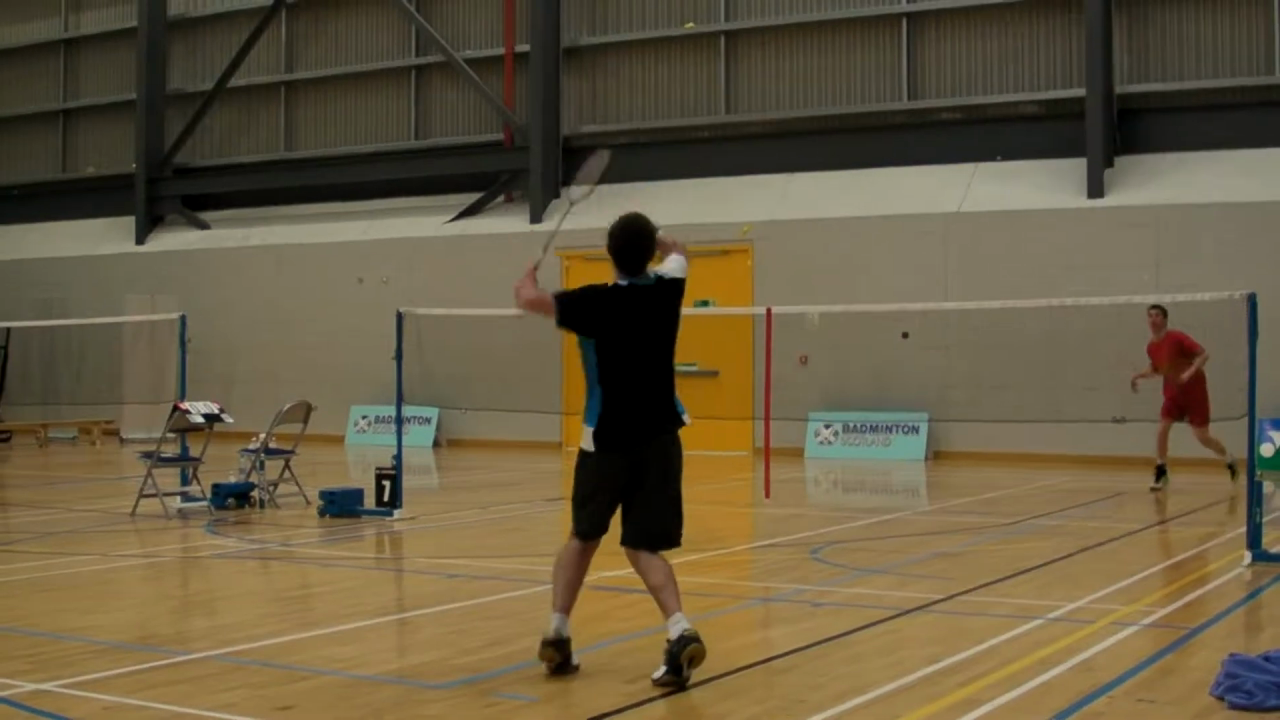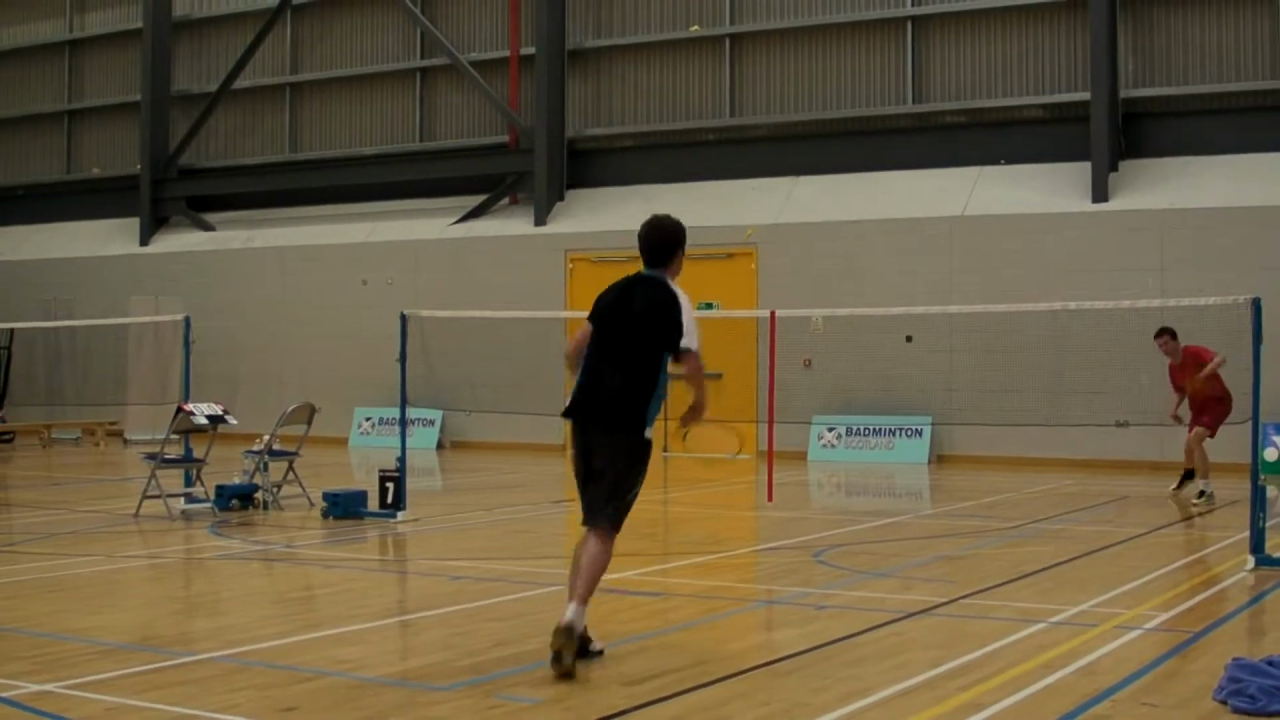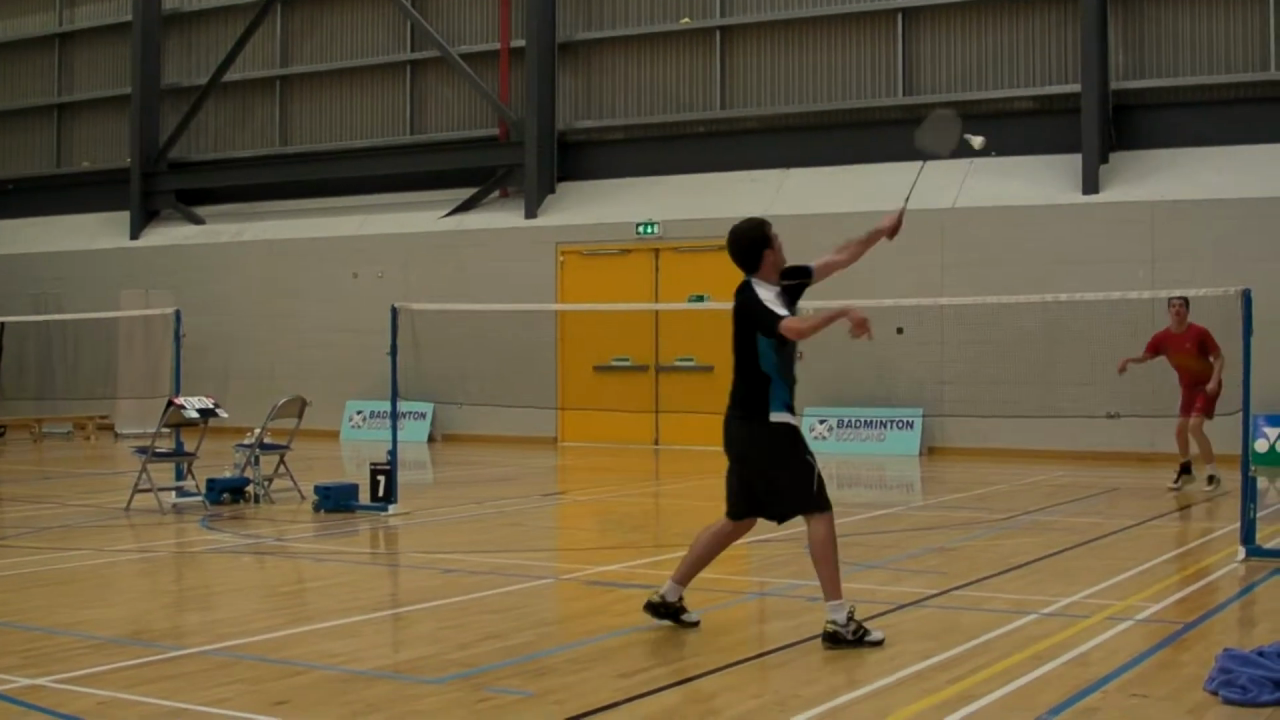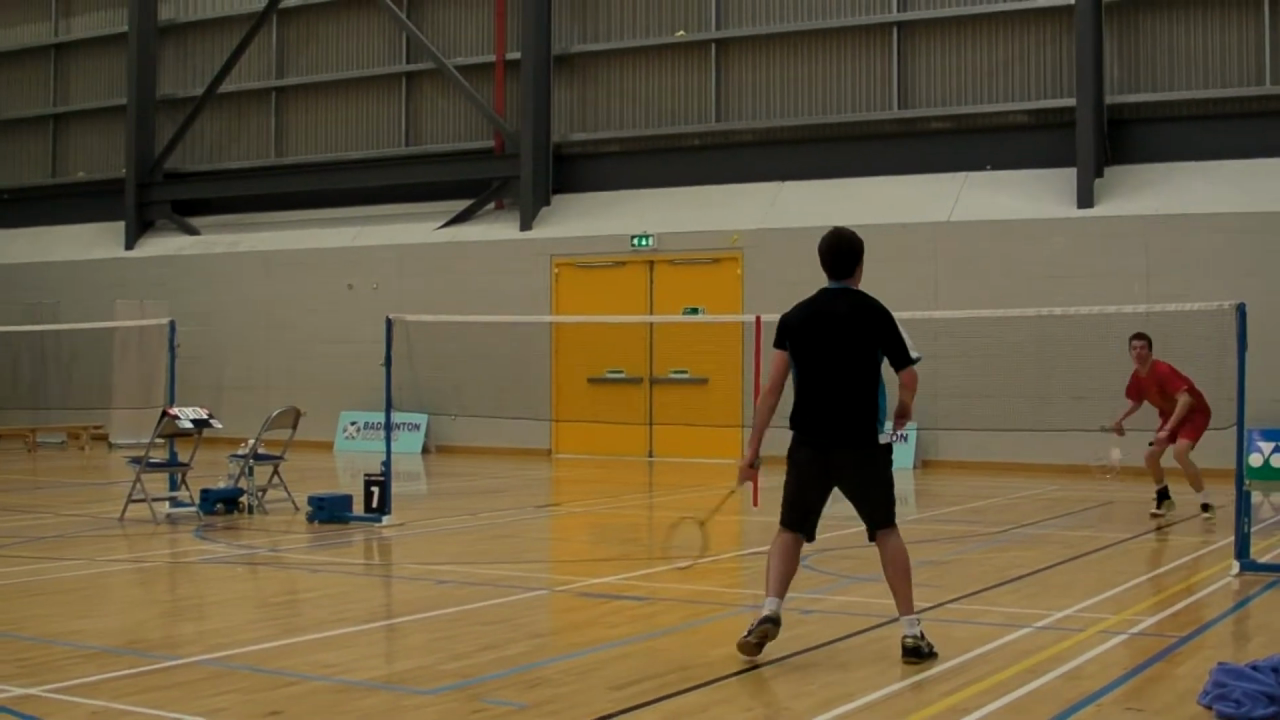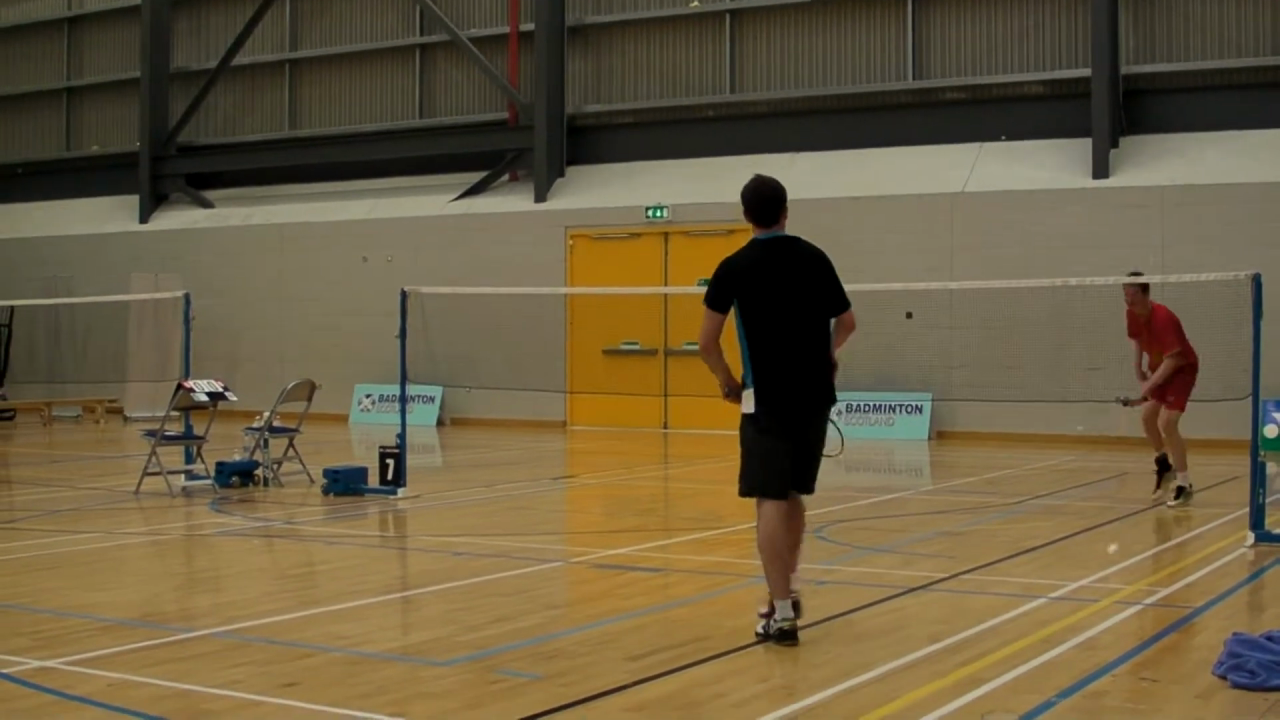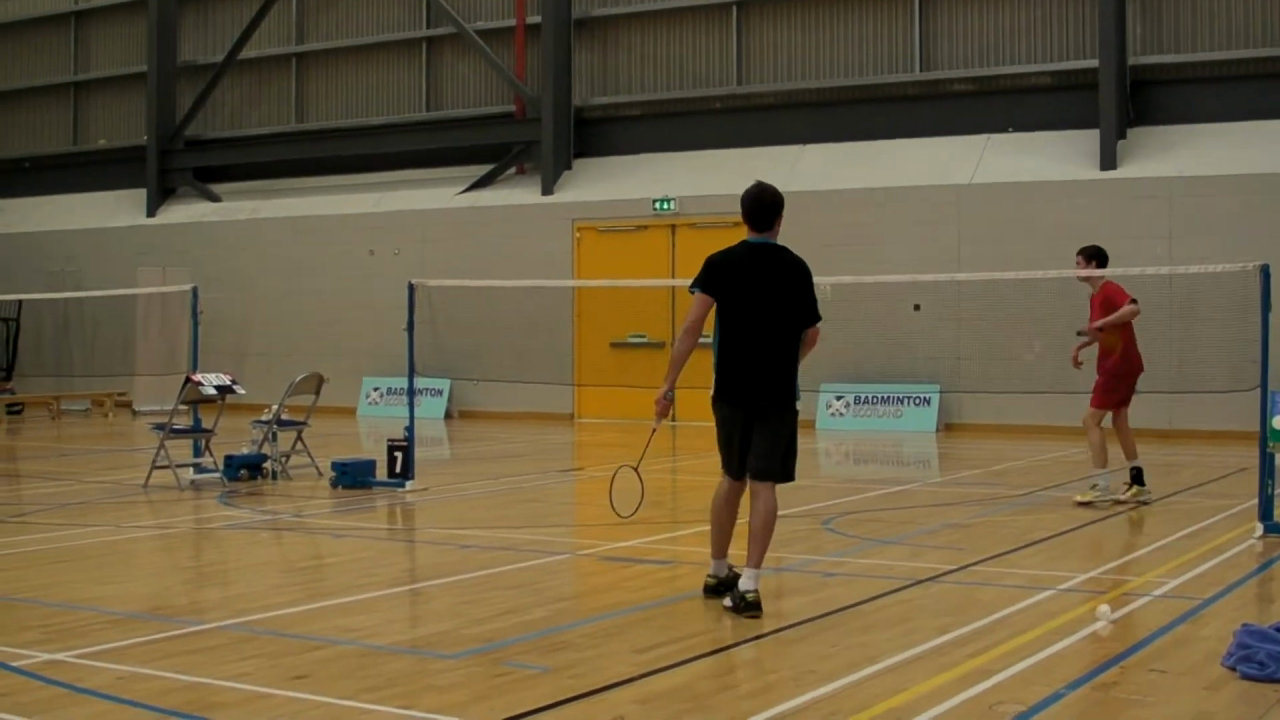
dt=0.7s
person 1, frame 1
left shoulder: (600, 302)
right shoulder: (666, 289)
left elbow: (528, 301)
right elbow: (677, 251)
left wrist: (527, 276)
right wrist: (655, 234)
left hip: (607, 444)
right hip: (660, 442)
left knee: (581, 540)
right knee: (646, 551)
left ankle: (557, 635)
right ankle: (680, 632)
person 1, frame 2
left shoulder: (613, 293)
right shoulder: (673, 300)
left elbow: (574, 353)
right elbow: (691, 364)
right wrist: (699, 401)
left hip: (585, 419)
right hip: (626, 429)
left knee: (595, 525)
right knee: (601, 531)
left ankle: (576, 624)
right ankle: (571, 621)
person 1, frame 3
left shoulder: (779, 285)
right shoulder: (755, 297)
left elbow: (837, 259)
right elbow: (793, 330)
left wrist: (881, 232)
right wrist: (842, 312)
left hip: (748, 426)
right hip: (768, 426)
left knee: (737, 520)
right knee: (817, 513)
left ankle: (667, 596)
right ankle: (838, 620)
person 1, frame 4
left shoulder: (795, 317)
right shoulder: (874, 313)
left elbow: (772, 386)
right elbow: (908, 379)
left wrist: (752, 448)
right wrist: (904, 407)
left hip: (809, 443)
right hip: (864, 443)
left knee: (790, 533)
right knee: (886, 533)
left ankle: (769, 612)
right ankle: (912, 633)
person 1, frame 5
left shoulder: (734, 267)
right shoulder: (815, 258)
left elbow: (707, 342)
right elbow: (847, 322)
left wrist: (727, 380)
left hip: (767, 401)
right hip: (815, 397)
left knee: (771, 502)
right knee: (792, 496)
left ankle: (782, 615)
right ankle: (787, 593)
person 1, frame 6
left shoulder: (720, 264)
right shoulder: (797, 268)
left elbow: (692, 327)
right elbow: (810, 336)
left wrist: (669, 385)
left hip: (731, 390)
right hip: (779, 394)
left knee: (733, 478)
right knee: (763, 487)
left ankle: (719, 571)
right ankle: (748, 584)
person 2, frame 1
left shoulder: (1178, 338)
right shoulder: (1151, 347)
left elbow: (1203, 354)
left wrist: (1189, 373)
right wrist: (1138, 376)
left hip: (1194, 391)
right hip: (1173, 392)
left knee: (1202, 437)
right knee: (1162, 431)
left ankle: (1228, 459)
right ankle: (1161, 472)
person 2, frame 2
left shoulder: (1194, 353)
right shoulder: (1172, 367)
left elbow: (1220, 358)
right elbow: (1181, 391)
left wrist: (1207, 371)
right wrist: (1175, 409)
left hip: (1219, 402)
right hip: (1200, 406)
left knee: (1195, 438)
right knee: (1190, 447)
left ankle: (1206, 490)
right ankle: (1189, 473)
person 2, frame 3
left shoulder: (1199, 333)
right shoulder: (1163, 336)
left elbow: (1218, 357)
right elbow: (1147, 355)
left wrist: (1214, 380)
right wrist: (1129, 360)
left hip: (1206, 386)
right hip: (1188, 387)
left knee: (1194, 427)
right knee: (1180, 429)
left ankle: (1213, 474)
right ankle: (1185, 470)
person 2, frame 4
left shoulder: (1163, 370)
right shoulder: (1136, 377)
left elbow: (1185, 399)
right elbow: (1137, 401)
left wrist: (1168, 429)
right wrist: (1120, 420)
left hip: (1195, 412)
right hip: (1171, 416)
left knee: (1179, 453)
right knee: (1151, 457)
left ankle: (1205, 502)
right ankle: (1164, 498)
person 2, frame 5
left shoulder: (1163, 318)
right shoulder: (1131, 314)
left elbow: (1172, 360)
left wrist: (1148, 387)
right wrist: (1138, 364)
left hip: (1182, 369)
right hip: (1159, 370)
left knee: (1168, 423)
right knee: (1147, 417)
left ankle: (1184, 486)
right ankle: (1164, 466)
person 2, frame 6
left shoulder: (1110, 290)
right shoulder: (1095, 296)
left elbow: (1133, 309)
left wrist: (1102, 322)
right wrist: (1079, 347)
left hip: (1119, 366)
right hip: (1111, 366)
left knee: (1091, 421)
right knee: (1119, 423)
left ankle: (1102, 486)
right ankle: (1138, 484)
